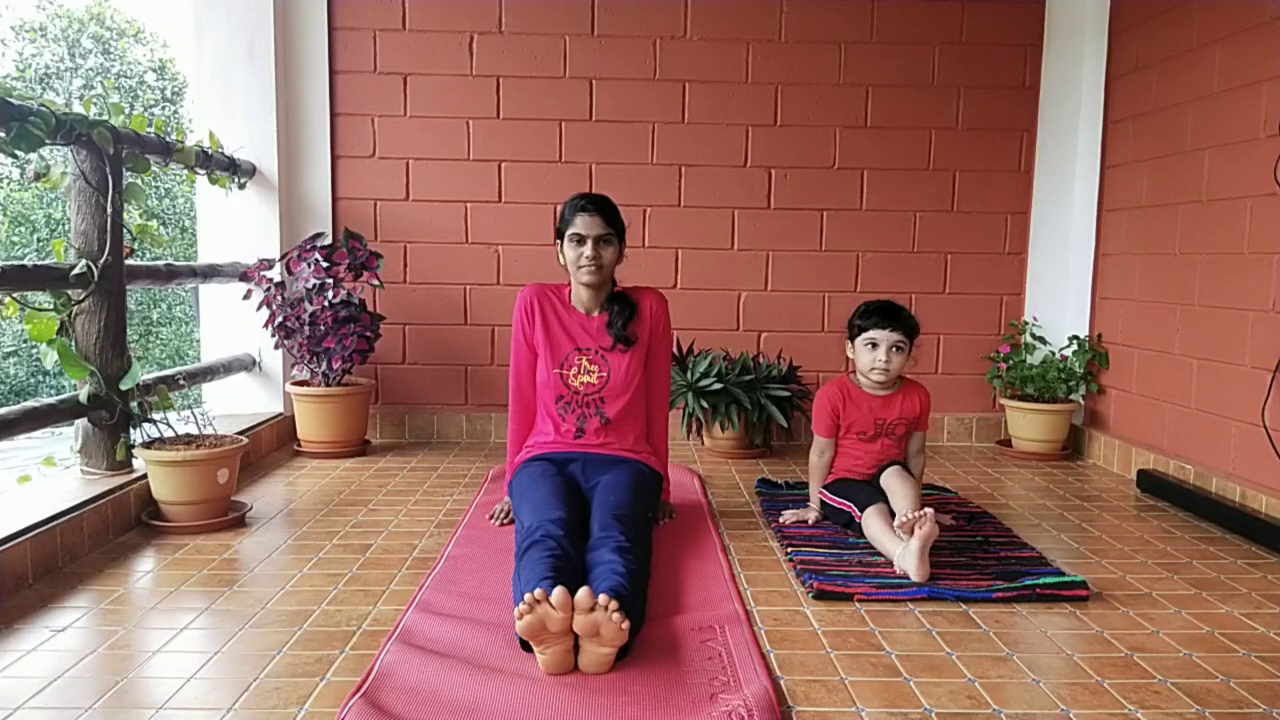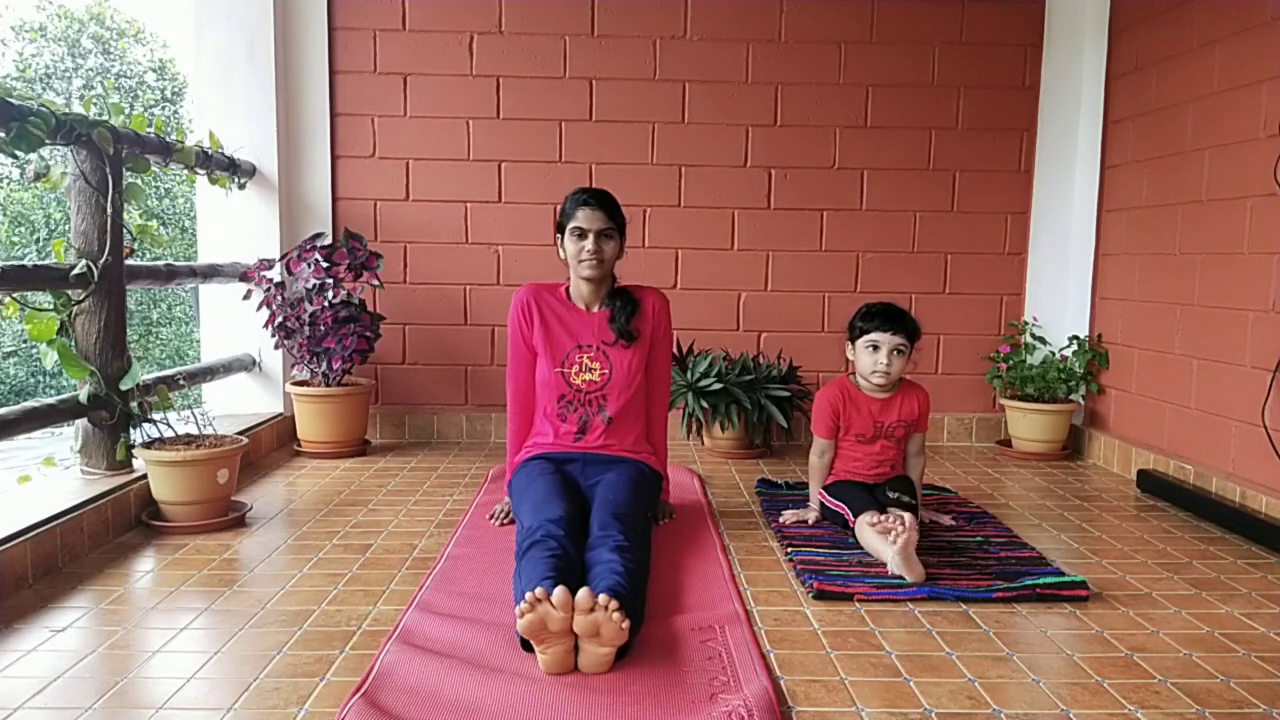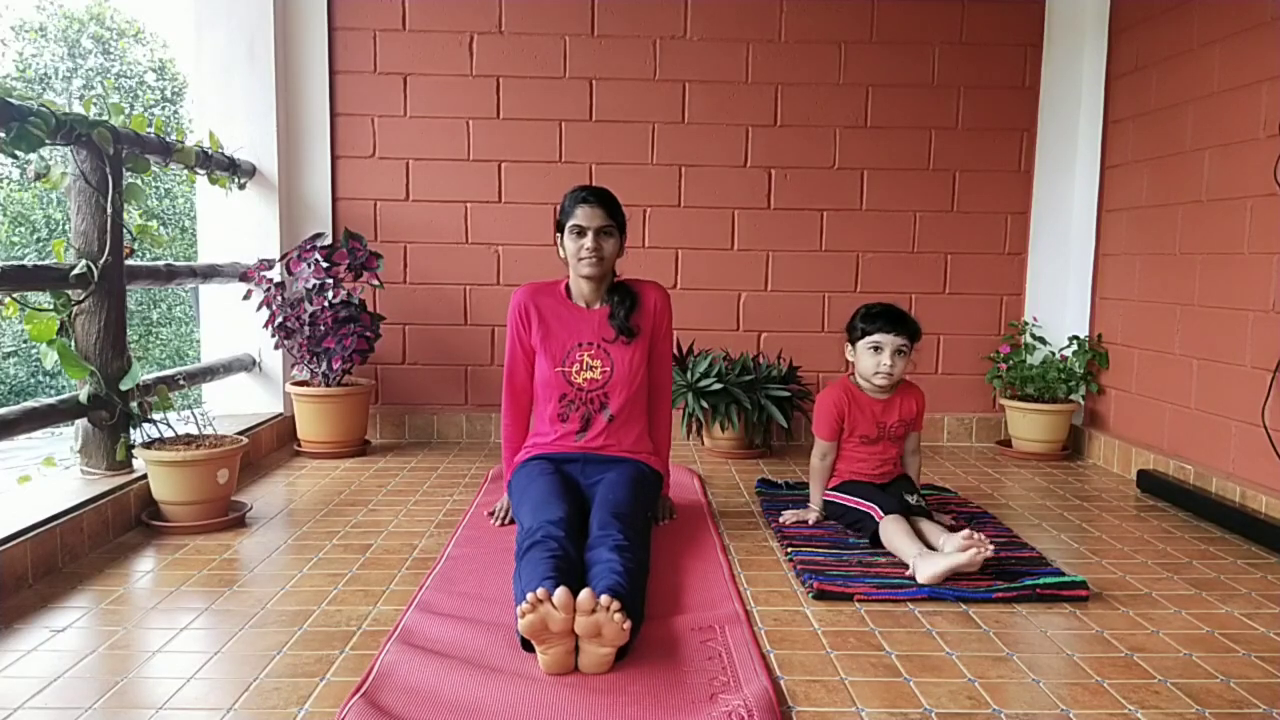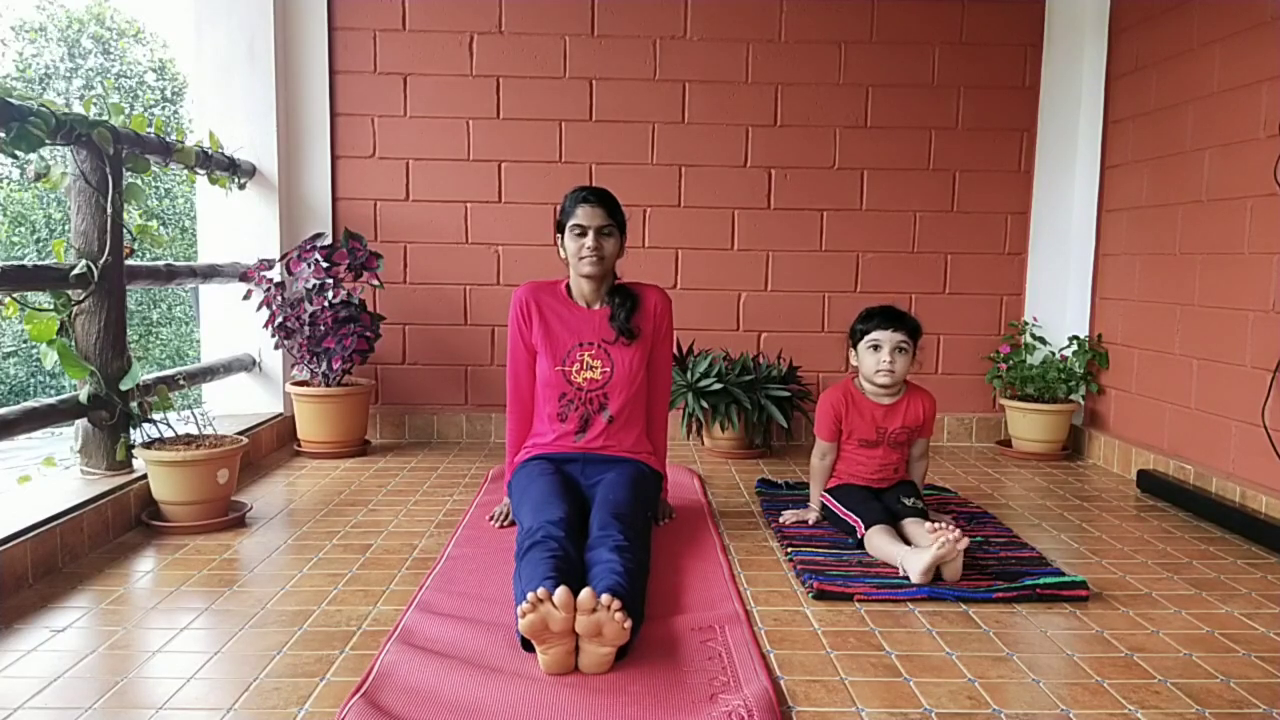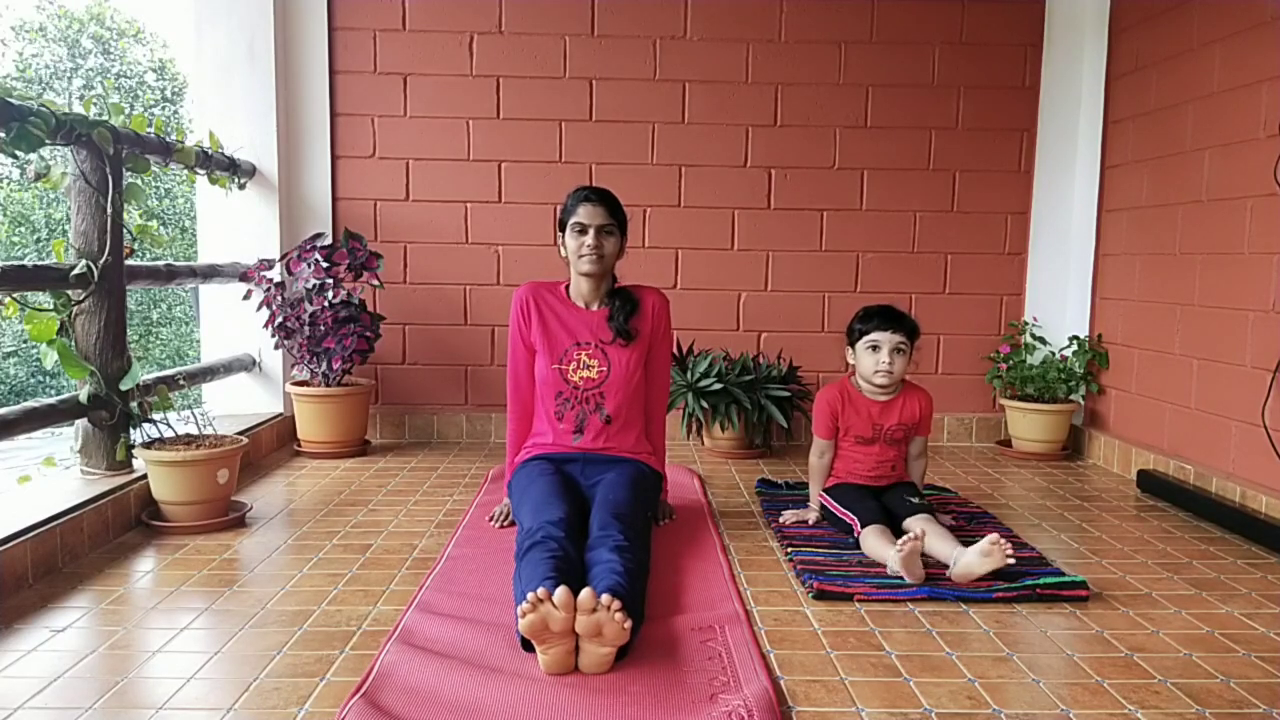
dt=0.5s
person 1, frame 1
left shoulder: (649, 307)
right shoulder: (534, 303)
left elbow: (658, 403)
right elbow: (522, 401)
left wrist: (660, 487)
right wrist: (514, 481)
left hip: (624, 463)
right hip: (547, 460)
left knee: (615, 533)
right knee: (547, 528)
left ankle: (609, 624)
right ankle: (548, 625)
person 1, frame 2
left shoulder: (650, 306)
right shoulder: (531, 303)
left elbow: (657, 403)
right elbow: (520, 402)
left wrist: (659, 487)
right wrist: (515, 480)
left hip: (624, 462)
right hip: (546, 459)
left knee: (615, 532)
right knee: (547, 527)
left ankle: (606, 625)
right ankle: (547, 626)
person 1, frame 3
left shoulder: (651, 301)
right shoulder: (529, 302)
left elbow: (659, 399)
right elbow: (516, 400)
left wrist: (659, 482)
right wrist: (511, 482)
left hip: (624, 463)
right hip: (546, 460)
left knee: (614, 533)
right knee: (548, 528)
left ankle: (607, 622)
right ankle: (547, 625)
person 1, frame 4
left shoulder: (651, 304)
right shoulder: (530, 302)
left elbow: (658, 401)
right elbow: (520, 400)
left wrist: (657, 484)
right wrist: (514, 482)
left hip: (624, 462)
right hip: (546, 459)
left knee: (614, 532)
right knee: (548, 527)
left ankle: (607, 623)
right ankle: (549, 626)
person 1, frame 5
left shoulder: (650, 306)
right shoulder: (531, 301)
left elbow: (656, 403)
right elbow: (520, 401)
left wrist: (657, 485)
right wrist: (513, 481)
left hip: (623, 463)
right hip: (546, 460)
left knee: (614, 532)
right knee: (548, 528)
left ankle: (607, 622)
right ankle: (546, 623)
person 2, frame 1
left shoulder: (917, 396)
right shoulder: (833, 395)
left elbow: (915, 453)
right elbow: (821, 453)
left wrist: (914, 504)
right wrist: (815, 505)
left hip: (892, 482)
right hip: (843, 484)
left knee: (895, 473)
right knee: (872, 505)
left ankle: (910, 527)
right ankle: (905, 555)
person 2, frame 2
left shoulder: (917, 397)
right shoulder: (833, 395)
left elbow: (915, 455)
right elbow: (821, 454)
left wrist: (917, 505)
right wrist: (815, 505)
left hip: (891, 485)
right hip: (843, 485)
left knee: (899, 510)
right knee: (866, 513)
left ankle: (904, 534)
right ankle: (897, 557)
person 2, frame 3
left shoulder: (913, 396)
right shoulder: (835, 398)
left elbow: (911, 453)
right elbow: (823, 456)
left wrist: (915, 497)
right wrist: (816, 506)
left hip: (892, 481)
right hip: (846, 486)
left knee: (917, 515)
right knee: (887, 512)
left ankle: (951, 546)
right ankle: (923, 560)
person 2, frame 4
left shoulder: (922, 402)
right shoulder: (836, 399)
left elbow: (918, 458)
right elbow: (823, 456)
left wrist: (914, 498)
right wrist: (815, 506)
left hip: (895, 486)
right hip: (846, 487)
left knee: (913, 520)
right knee: (875, 522)
left ankle: (943, 553)
right ankle: (911, 559)
person 2, frame 5
left shoulder: (918, 399)
right shoulder: (832, 397)
left elbow: (917, 456)
right elbow: (821, 455)
left wrist: (913, 498)
right wrist: (815, 505)
left hip: (894, 484)
right hip: (845, 486)
left knee: (920, 518)
right knee: (871, 522)
left ankle: (960, 559)
right ankle: (898, 561)
